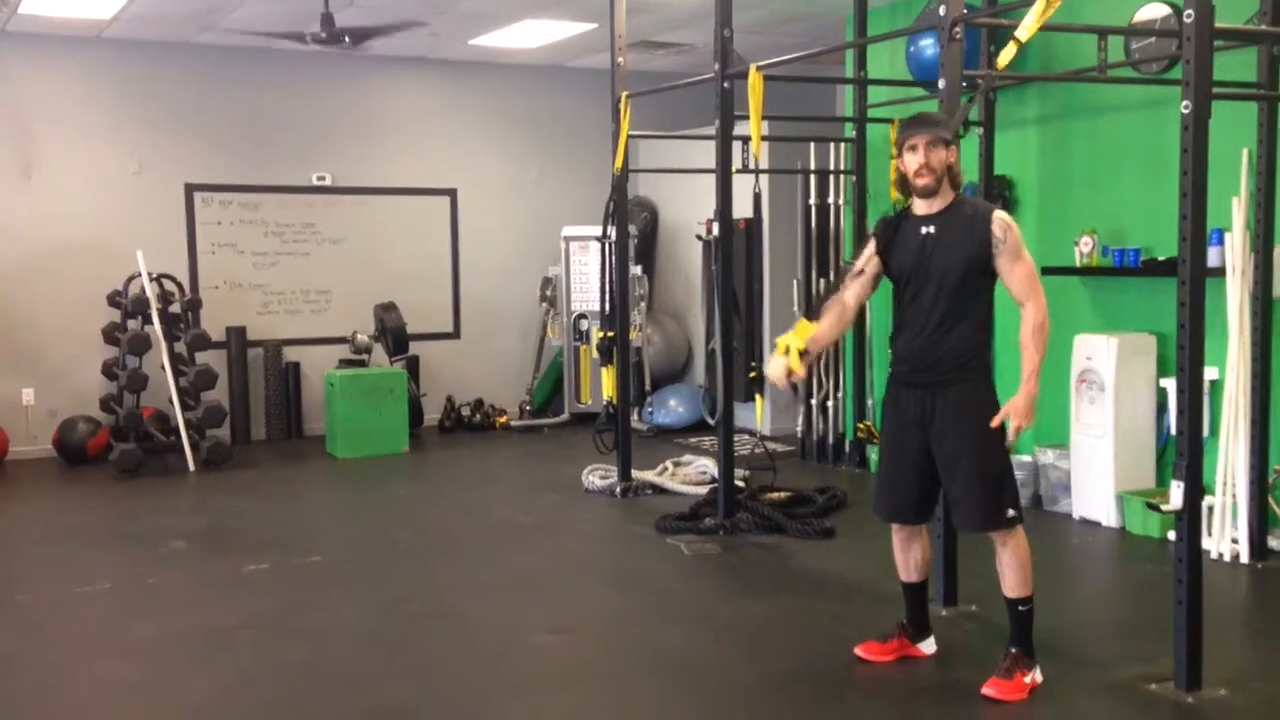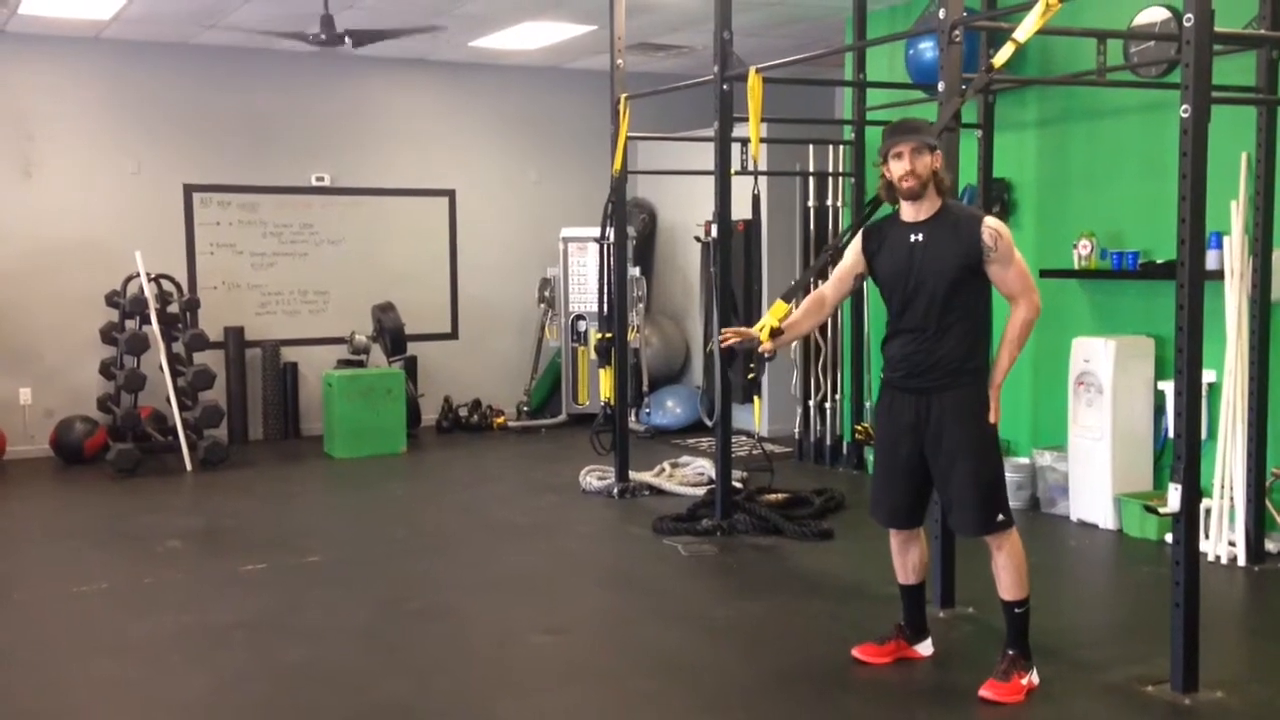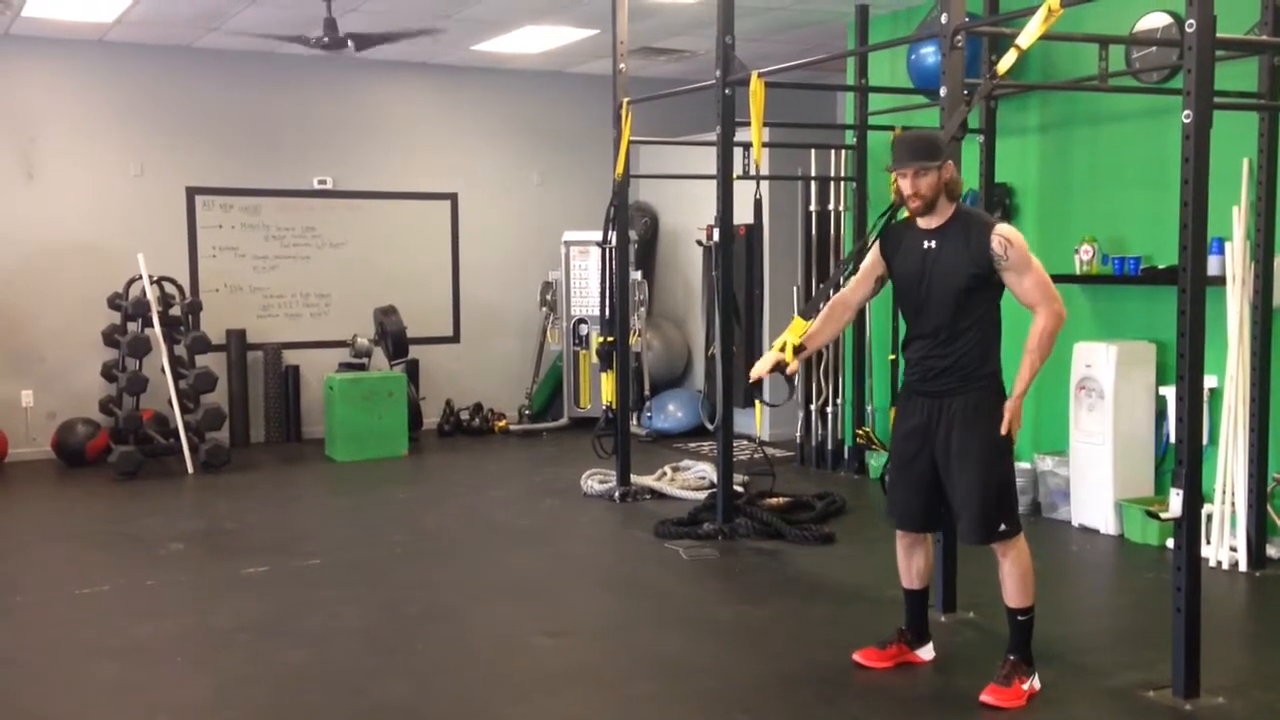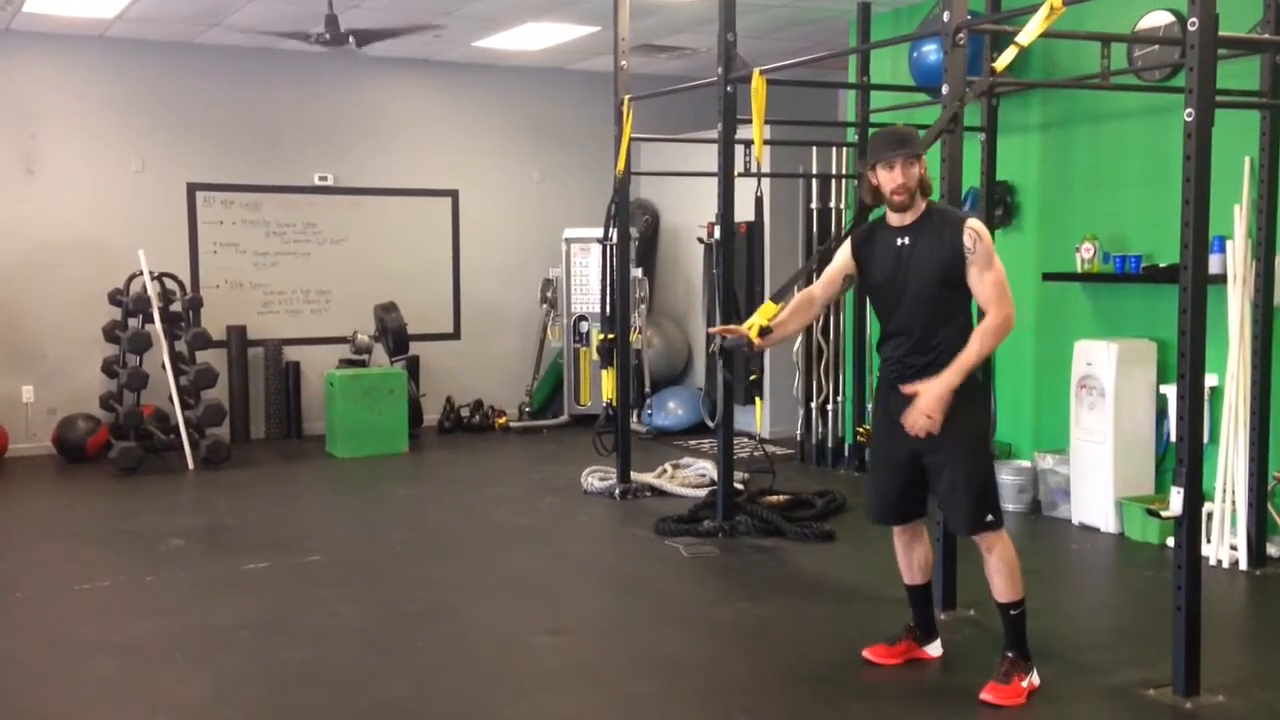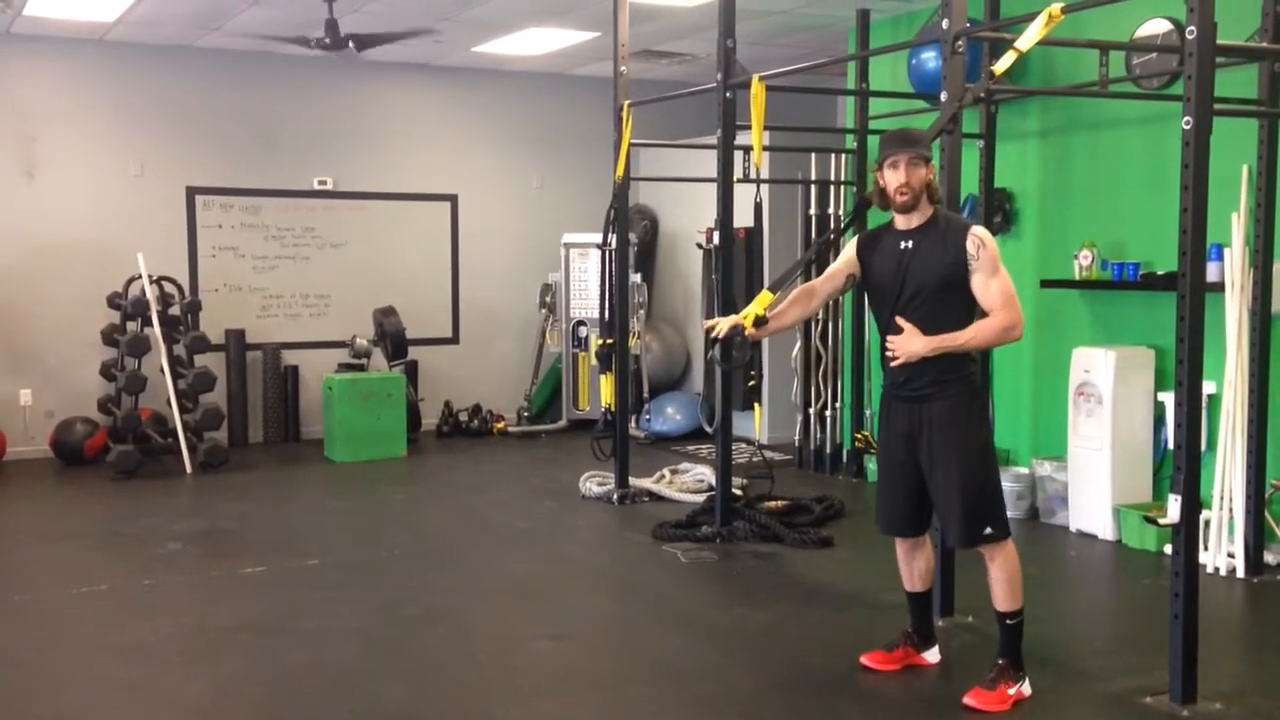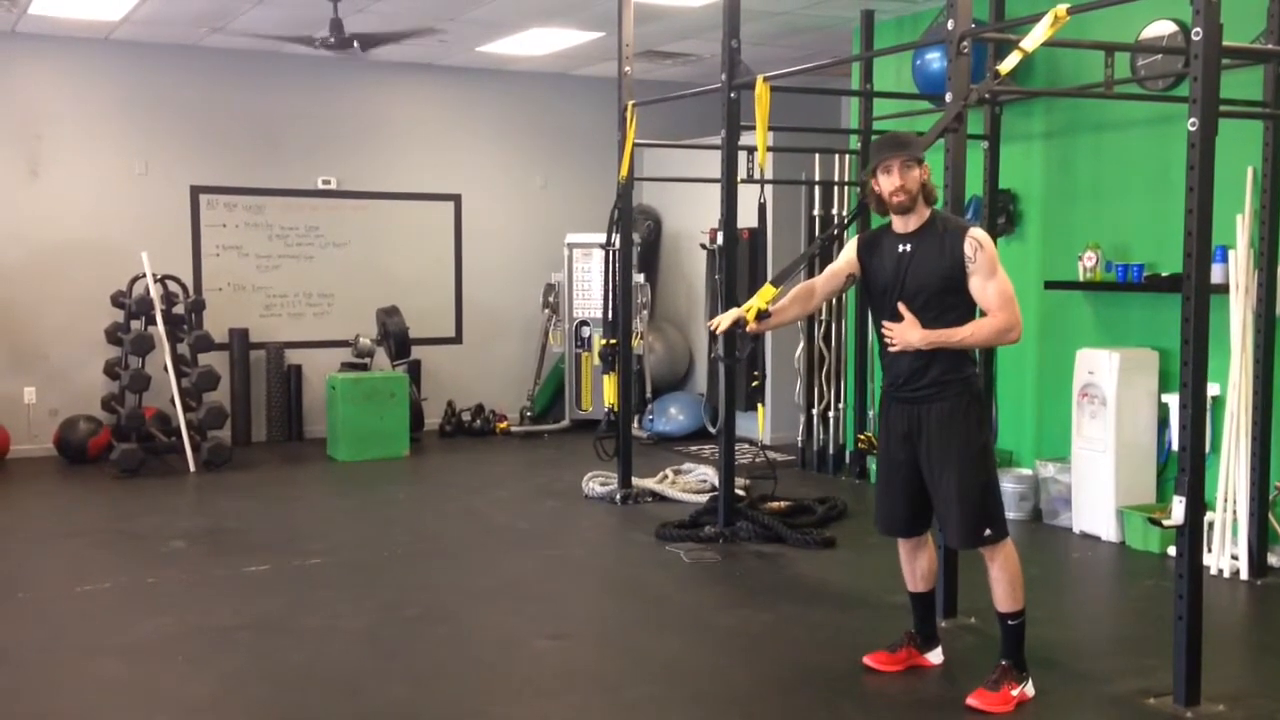
dt=0.7s
person 1, frame 1
left shoulder: (989, 224)
right shoulder: (887, 234)
left elbow: (1032, 304)
right elbow: (847, 302)
left wrist: (1027, 389)
right wrist: (798, 352)
left hip: (966, 395)
right hip: (905, 392)
left knee: (999, 521)
right knee: (905, 516)
left ankle: (1022, 656)
right ankle: (916, 631)
person 1, frame 2
left shoulder: (979, 231)
right shoulder: (873, 238)
left elbow: (1026, 301)
right elbow: (826, 295)
left wrist: (994, 382)
right wrist: (773, 335)
left hip: (961, 399)
right hip: (898, 397)
left knee: (994, 525)
right knee: (899, 520)
left ankle: (1019, 657)
right ankle: (914, 633)
person 1, frame 3
left shoulder: (991, 237)
right shoulder: (891, 241)
left elbow: (1049, 309)
right elbow: (847, 301)
left wrist: (1018, 393)
right wrist: (795, 349)
left hip: (974, 404)
right hip: (915, 402)
left knee: (1001, 532)
right knee: (909, 525)
left ankle: (1021, 662)
right ankle: (915, 636)
person 1, frame 4
left shoulder: (963, 232)
right shoulder: (862, 242)
left elbow: (1000, 315)
right elbow: (813, 298)
left wrist: (945, 385)
right wrist: (763, 335)
left hip: (952, 398)
right hip: (894, 396)
left knee: (983, 526)
right knee: (902, 519)
left ankle: (1019, 660)
right ankle: (923, 633)
person 1, frame 5
left shoulder: (968, 239)
right shoulder: (868, 247)
left elbow: (1009, 323)
right elbow: (815, 293)
left wrist: (930, 345)
right wrist: (754, 326)
left hip: (954, 405)
right hip: (899, 405)
left knee: (989, 536)
right knee: (906, 528)
left ankle: (1012, 668)
right ankle: (921, 640)
person 1, frame 6
left shoulder: (964, 240)
right shoulder: (866, 248)
left elbow: (1008, 324)
right elbow: (813, 291)
left wrist: (926, 338)
right wrist: (756, 319)
left hip: (953, 405)
right hip: (898, 406)
left knee: (988, 534)
right knee: (907, 526)
left ankle: (1014, 668)
right ankle: (924, 640)
